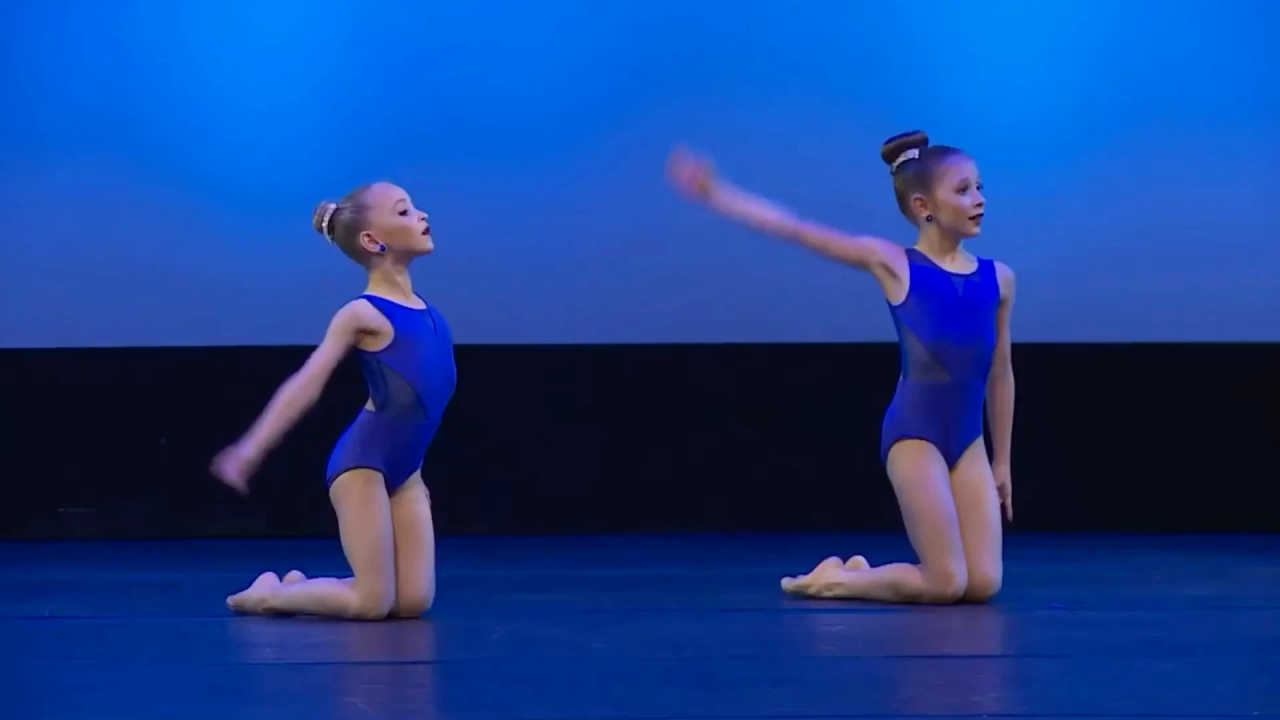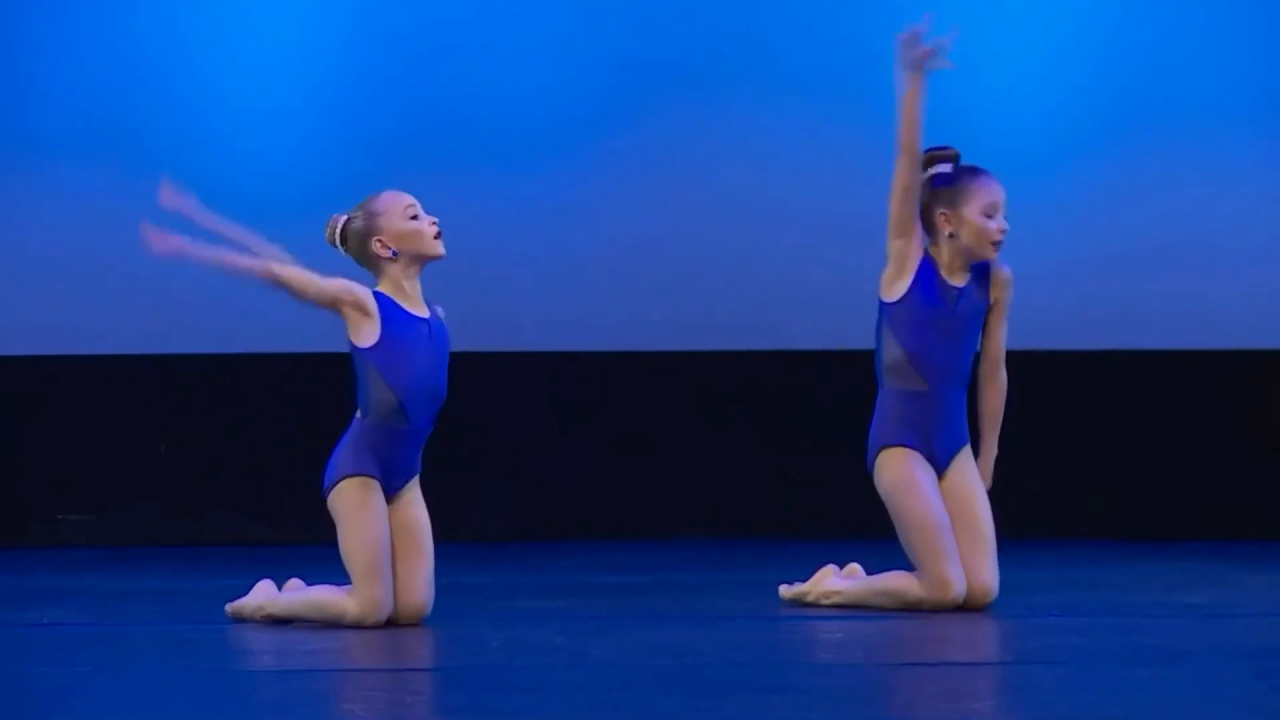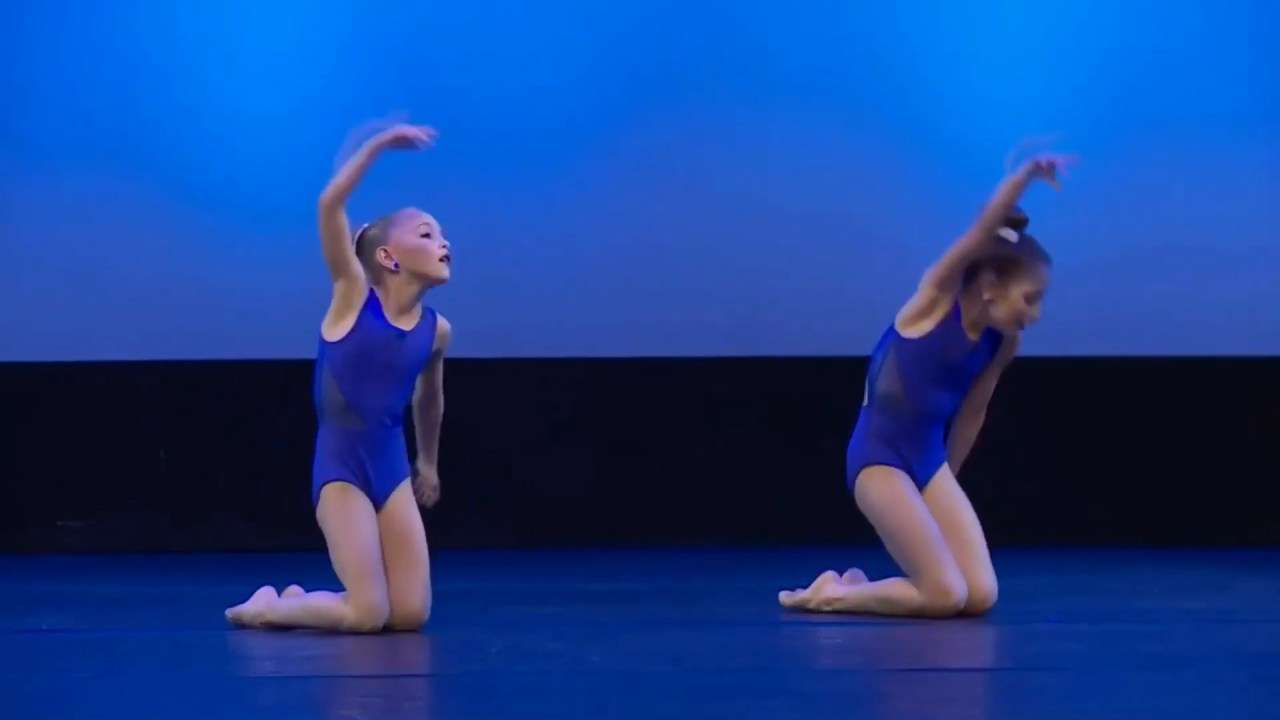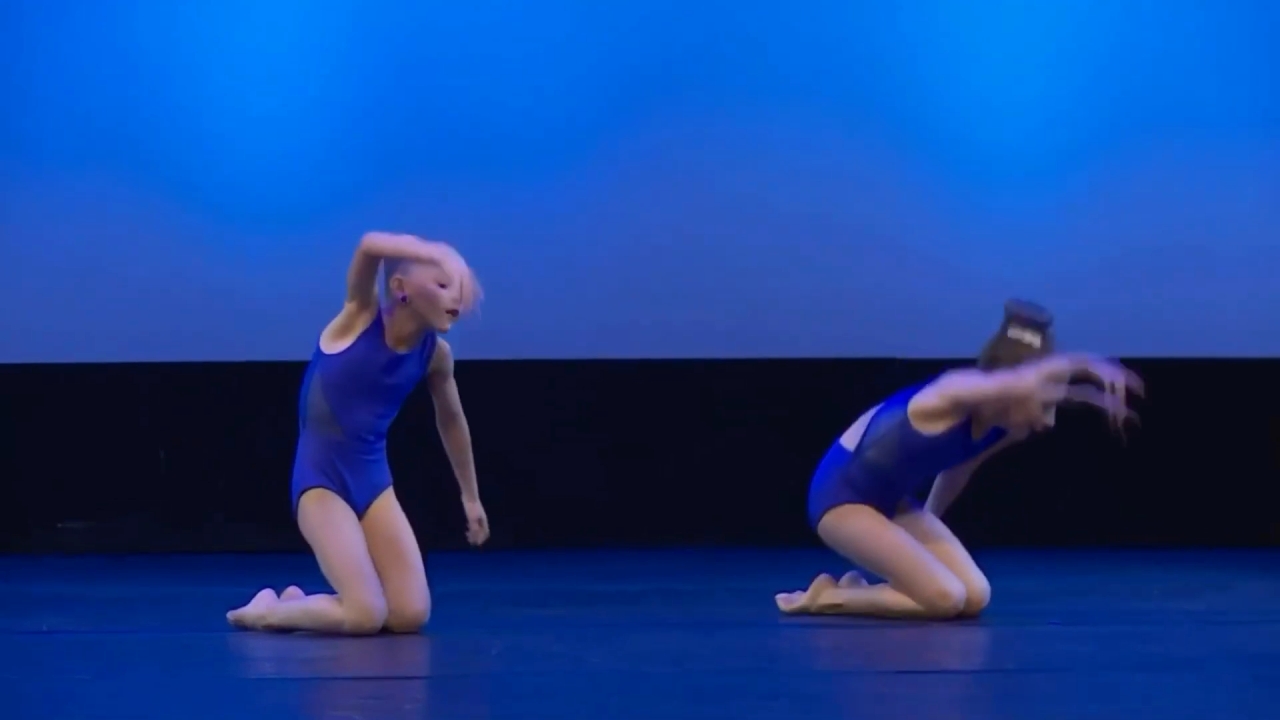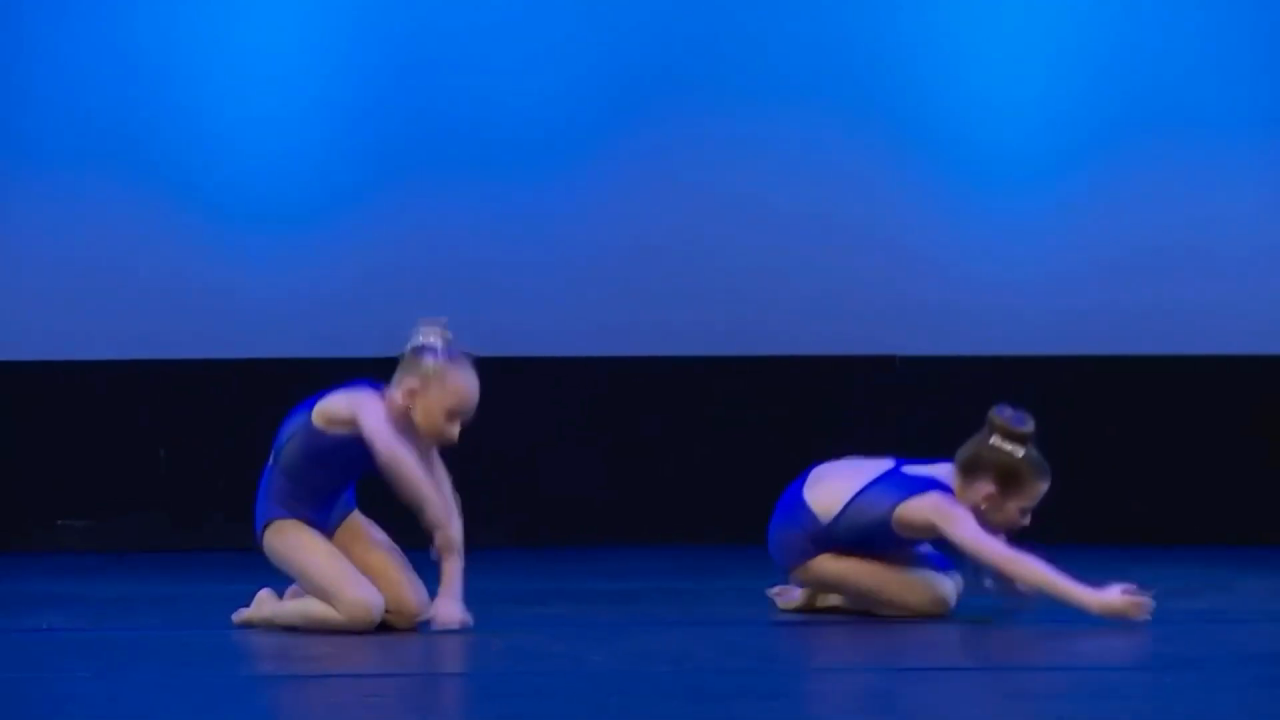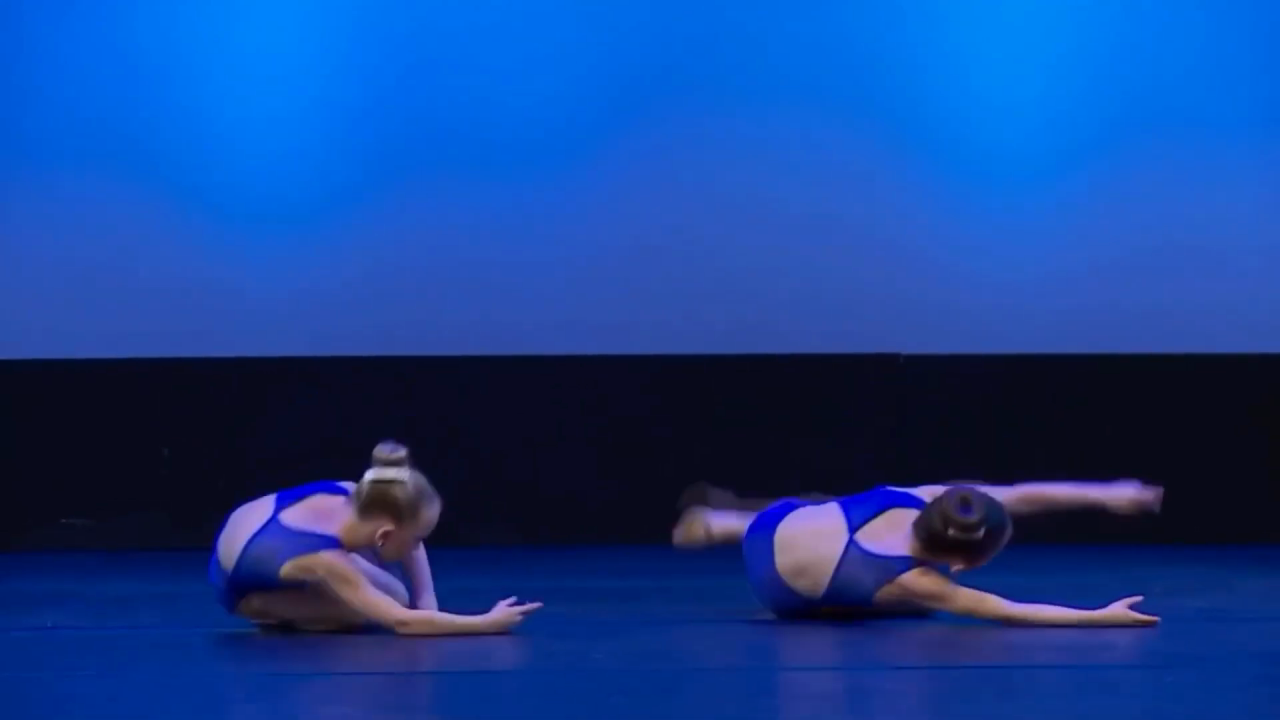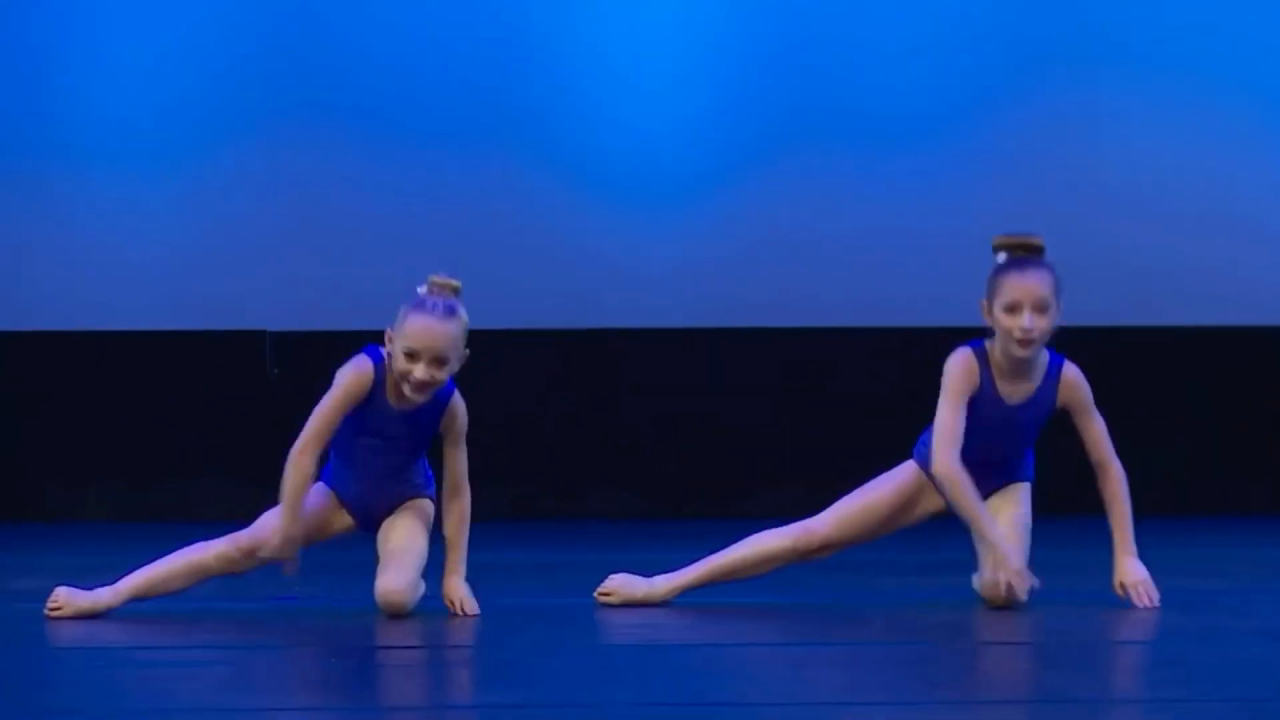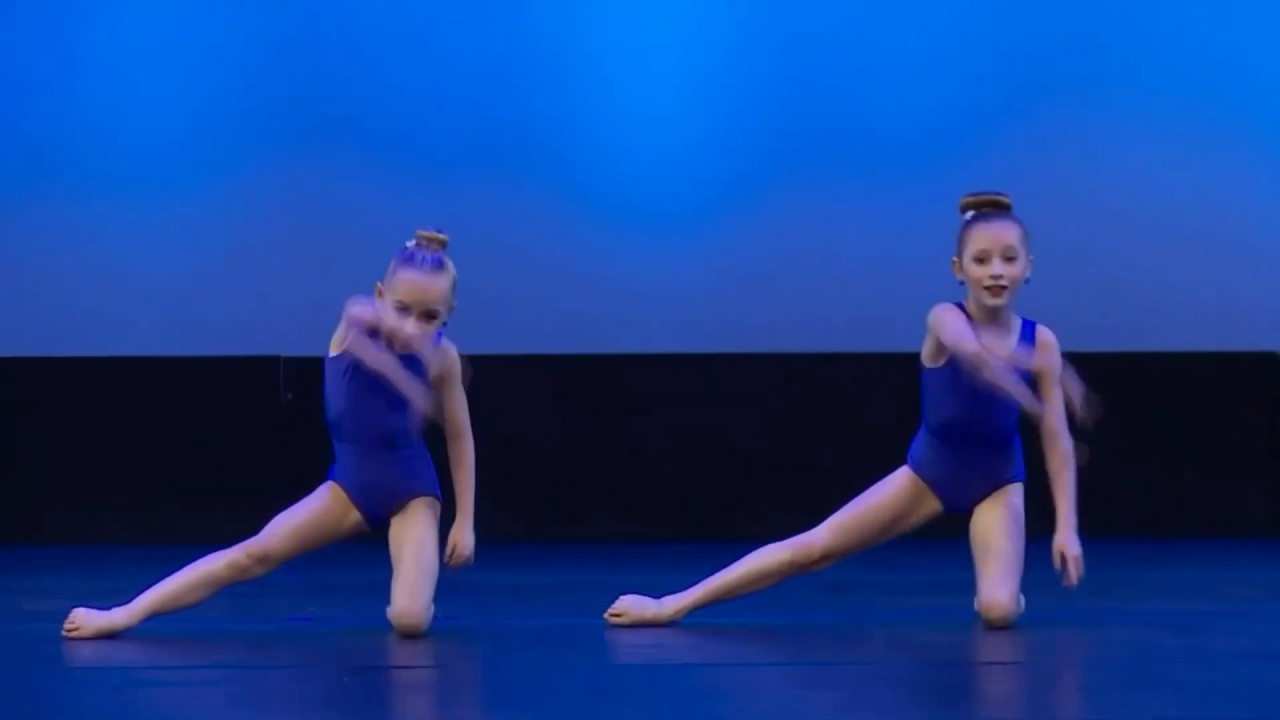
dt=0.5s
person 1, frame 1
left shoulder: (997, 278)
right shoulder: (893, 261)
left elbow: (1000, 374)
right elbow: (803, 232)
left wrist: (1002, 461)
right wrist: (718, 193)
left hip: (968, 441)
right hip: (914, 433)
left knee: (985, 584)
right knee: (950, 584)
left ankle: (863, 573)
right ankle: (836, 579)
person 1, frame 2
left shoulder: (996, 281)
right shoulder: (905, 259)
left elbow: (993, 373)
right elbow: (906, 160)
left wrist: (987, 457)
right wrist: (913, 76)
left hip: (955, 442)
right hip: (900, 440)
left knee: (982, 591)
right knee: (945, 591)
left ankle: (857, 580)
right ankle: (830, 587)
person 1, frame 3
left shoulder: (1004, 341)
right shoulder: (935, 299)
left elbow: (971, 414)
right elbow: (982, 231)
left wrist: (944, 479)
right wrist: (1026, 171)
left hip: (929, 462)
right hip: (877, 456)
left knee: (980, 595)
right knee: (947, 596)
left ankle: (858, 586)
right ankle: (831, 594)
person 1, frame 4
left shoulder: (1005, 428)
right shoulder: (953, 393)
right elbow: (1025, 380)
right wrist: (1089, 367)
left hip: (892, 500)
right hip: (841, 496)
left knee: (976, 596)
right knee: (947, 598)
left ankle: (859, 589)
right ankle: (829, 597)
person 1, frame 5
left shoulder: (959, 482)
right shoulder: (939, 508)
left elbow: (993, 539)
right elbow: (1009, 562)
right wrist: (1092, 598)
right hip: (801, 538)
left knee: (947, 585)
right knee: (937, 597)
left ankle: (824, 580)
right ankle: (820, 595)
person 1, frame 6
left shoulder: (917, 502)
right shoulder: (913, 581)
left elbow: (1021, 495)
right elbow: (1008, 612)
left wrist: (1104, 494)
right wrist: (1100, 616)
left hip: (775, 526)
right hip: (781, 594)
left ankle: (721, 523)
person 1, frame 7
left shoulder: (1065, 378)
right shoulder: (965, 364)
left elbow: (1108, 468)
right elbow: (945, 462)
left wrist: (1127, 558)
right wrist: (999, 545)
left hip: (1005, 483)
right hip: (936, 472)
left knee: (1004, 591)
right knee: (812, 535)
right ankle: (667, 583)
person 1, frame 8
left shoulder: (1041, 340)
right shoulder: (944, 319)
left elbow: (1057, 439)
right elbow: (972, 350)
left wrist: (1066, 526)
right wrist: (1043, 381)
left hip: (998, 483)
right hip: (928, 471)
left knee: (1000, 610)
right knee: (813, 547)
left ankle: (1004, 588)
right ankle: (672, 604)
person 2, frame 1
left shoulder: (423, 308)
right shoulder: (364, 313)
right elbow: (306, 383)
right wrist: (251, 451)
left hip: (405, 467)
right hip: (363, 461)
left knee: (415, 601)
right knee: (372, 604)
left ankle: (300, 585)
right ankle: (265, 592)
person 2, frame 2
left shoulder: (434, 316)
right shoulder: (361, 303)
right elbow: (275, 271)
right wrist: (189, 244)
left hip: (404, 475)
right hip: (360, 469)
left knee: (414, 610)
right knee: (371, 610)
left ankle: (298, 594)
right ankle: (270, 600)
person 2, frame 3
left shoulder: (435, 330)
right shoulder: (353, 297)
right elbow: (330, 204)
left wrist: (428, 461)
right wrist: (383, 140)
left hip: (392, 472)
right hip: (340, 470)
left knee: (410, 614)
right knee: (368, 615)
left ankle: (300, 599)
right ankle: (266, 608)
person 2, frame 4
left shoulder: (435, 354)
right shoulder: (360, 317)
left elbow: (451, 421)
right elbow: (369, 246)
left wrist: (471, 497)
right wrist: (442, 256)
left hip: (374, 478)
right hip: (321, 477)
left knee: (411, 616)
right knee: (366, 617)
left ankle: (298, 602)
right ankle: (265, 610)
person 2, frame 5
left shoulder: (414, 428)
right shoulder: (364, 405)
left elbow: (446, 503)
right elbow: (390, 453)
left wrist: (451, 591)
right wrist: (442, 522)
left hip: (336, 513)
right hip: (284, 516)
left knee: (409, 612)
right knee: (363, 609)
left ankle: (305, 595)
right ankle: (269, 609)
person 2, frame 6
left shoulder: (346, 495)
right shoulder: (325, 559)
left elbow: (412, 553)
right elbow: (403, 621)
left wrist: (427, 610)
right wrist: (487, 623)
right hip: (243, 590)
left knee: (397, 597)
right knee: (359, 615)
right ankle: (275, 611)
person 2, frame 7
left shoulder: (450, 405)
right shoulder: (364, 371)
left elbow: (457, 491)
right elbow: (306, 448)
left wrist: (455, 576)
right wrist: (288, 523)
left hip: (406, 501)
right hip: (342, 489)
left knee: (395, 597)
right knee: (242, 547)
left ankle: (375, 581)
right ankle: (107, 595)
person 2, frame 8
left shoulder: (443, 356)
right shoulder: (359, 321)
left elbow: (461, 441)
right elbow: (359, 314)
left wrist: (464, 521)
left hip: (412, 492)
right hip: (349, 485)
left knee: (410, 619)
right knee: (254, 554)
left ankle: (416, 597)
right ankle: (125, 614)
